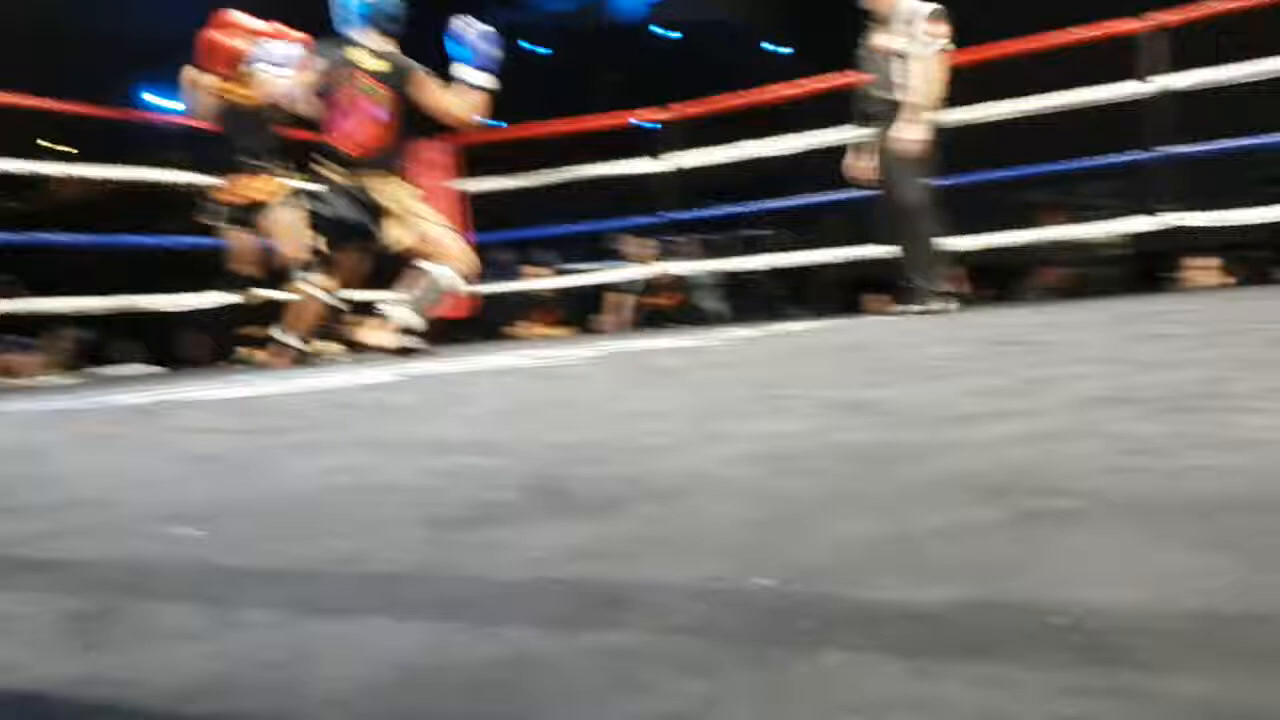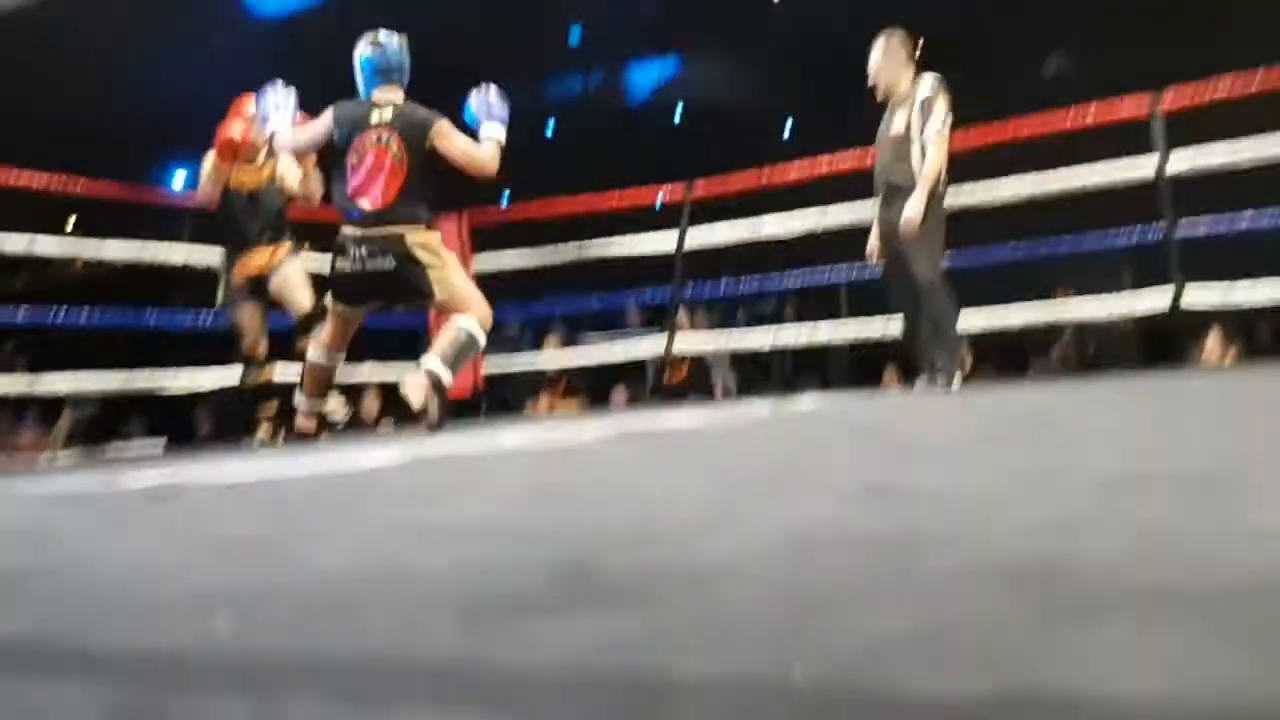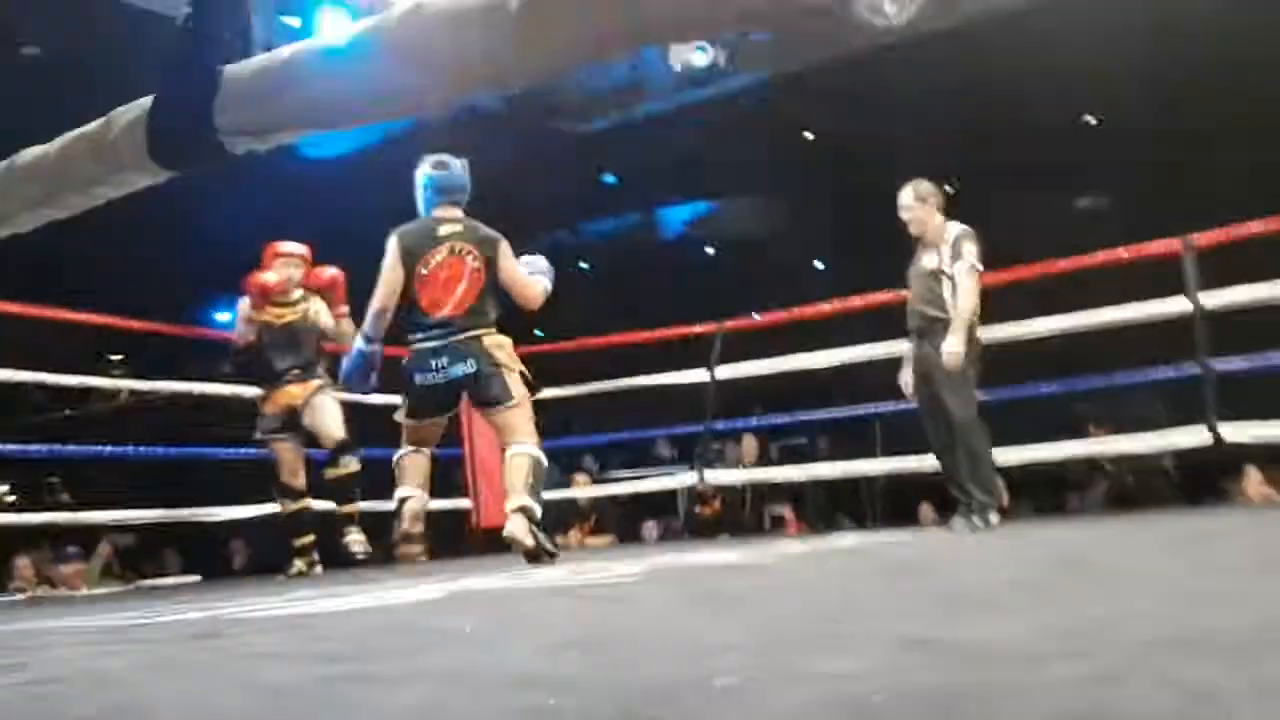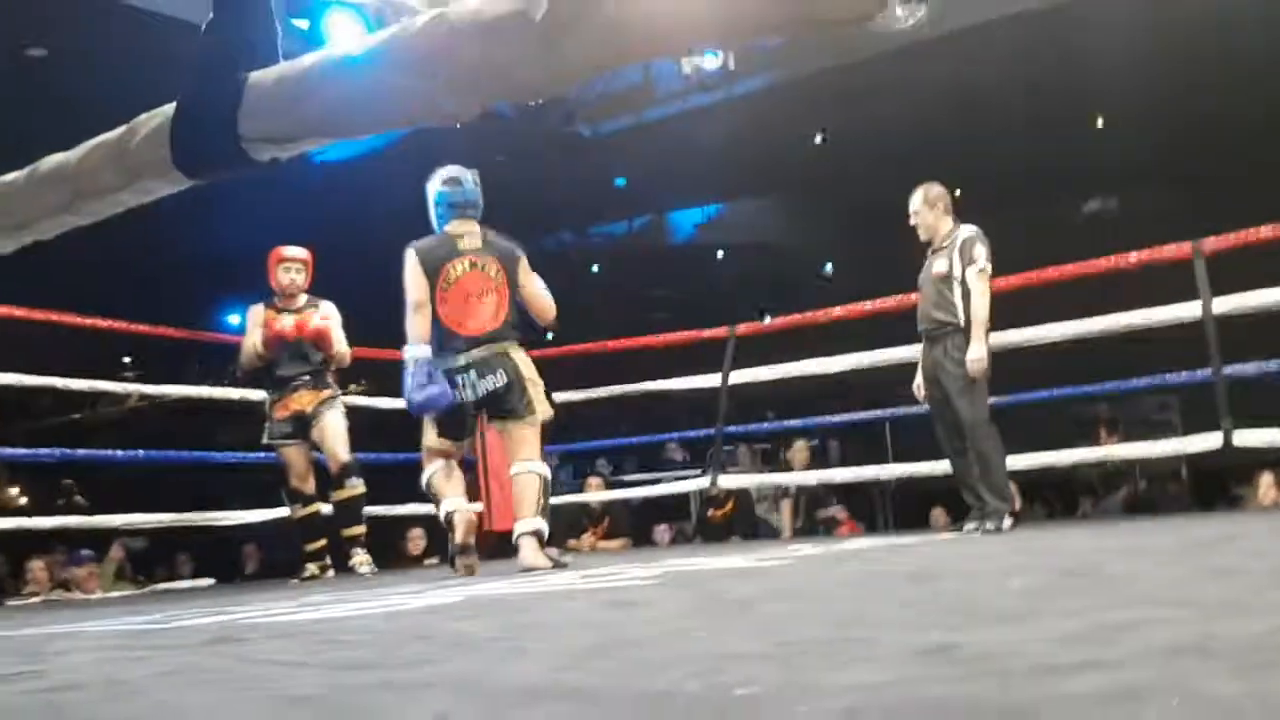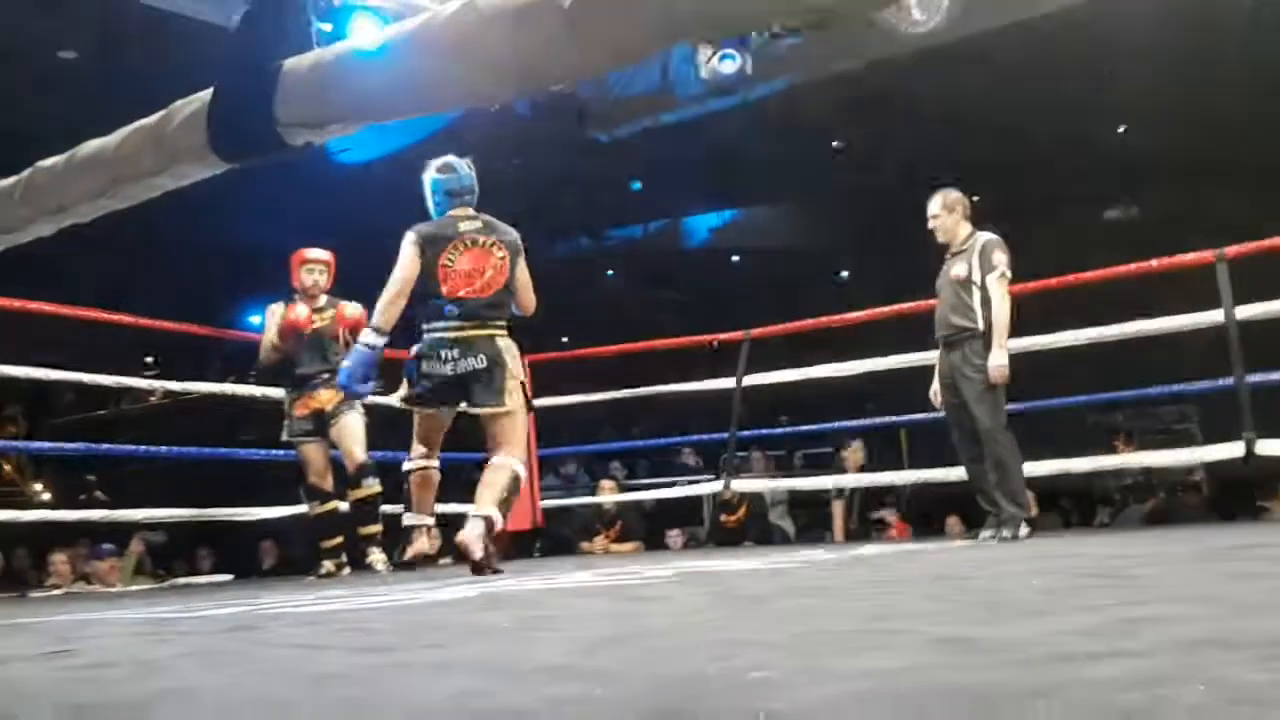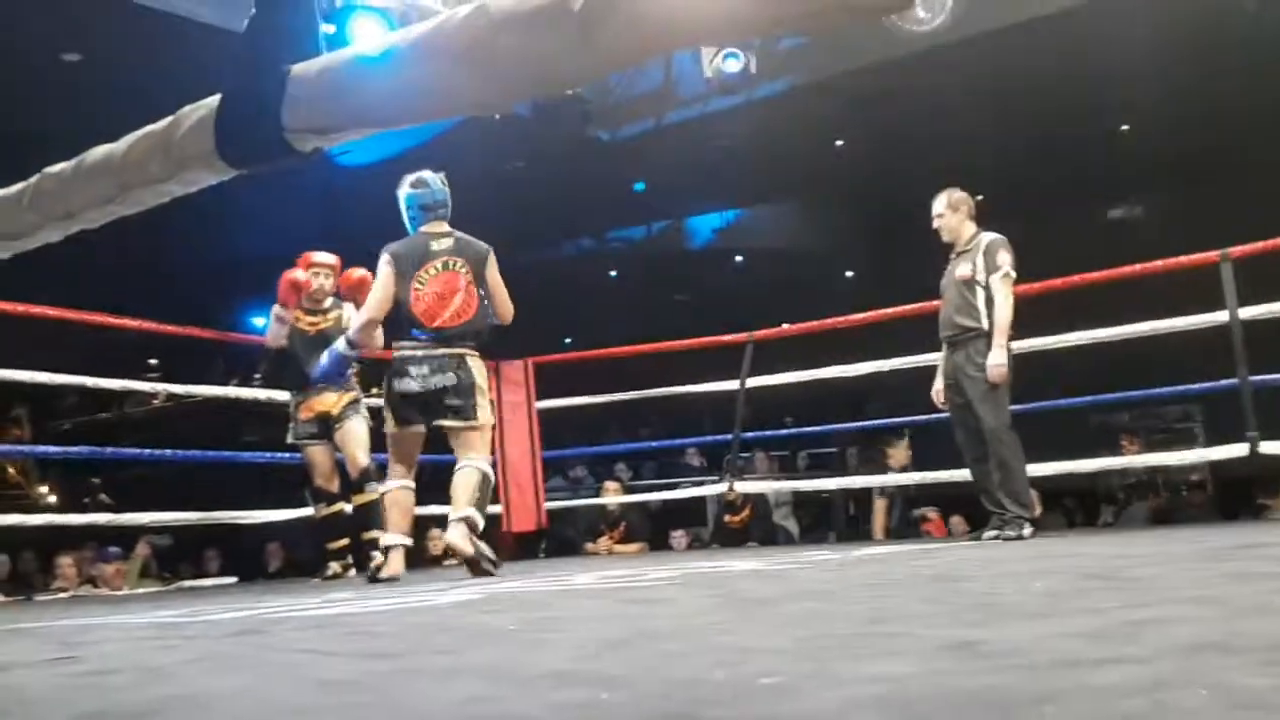
dt=0.2s
person 1, frame 1
left shoulder: (326, 60)
right shoulder: (405, 71)
left elbow: (300, 102)
right elbow: (462, 114)
right wrist: (477, 69)
left hip: (337, 189)
right hip: (379, 192)
left knee: (342, 272)
right knee: (456, 260)
left ankle: (285, 349)
right ankle: (393, 323)
person 1, frame 2
left shoulder: (342, 116)
right shoulder: (424, 123)
left elbow: (292, 144)
right elbow: (483, 163)
left wrist: (279, 120)
right wrist: (492, 127)
left hip: (356, 245)
right hip: (406, 243)
left knee: (338, 328)
right knee: (474, 313)
left ankle: (305, 414)
right ankle: (424, 381)
person 1, frame 3
left shoulder: (402, 239)
right shoulder: (490, 240)
left elbow: (384, 302)
right elbow: (530, 298)
left wrist: (363, 348)
right wrist: (540, 276)
left hip: (426, 358)
right hip: (479, 351)
left knee: (415, 443)
right knee: (522, 440)
left ankle: (413, 512)
right ankle: (520, 519)
person 1, frame 4
left shoulder: (420, 252)
right shoulder: (508, 253)
left elbow: (417, 310)
right elbow: (545, 315)
left wrist: (418, 364)
right wrist: (542, 290)
left hip: (452, 372)
right hip: (504, 364)
left knee: (438, 459)
right knee: (526, 456)
left ankle: (459, 519)
right ankle: (530, 540)
person 1, frame 5
left shoulder: (420, 237)
right shoulder: (507, 237)
left elbow: (396, 292)
right elbow: (527, 306)
left wrist: (366, 348)
left hip: (439, 351)
right hip: (490, 350)
left knee: (425, 447)
right knee: (509, 449)
left ankle: (418, 535)
right ankle: (478, 526)
person 1, frame 6
left shoulder: (396, 254)
right shoulder: (479, 252)
left elbow: (372, 314)
right elbow: (504, 315)
left wrist: (339, 353)
left hip: (407, 367)
right hip: (455, 366)
left knee: (403, 465)
right knee: (474, 457)
left ankle: (395, 554)
right ankle: (462, 529)
person 2, frame 1
right shoulder: (877, 31)
left elbow: (933, 69)
left wrist: (914, 119)
right wrist: (865, 147)
left hip: (907, 129)
right hip: (884, 130)
left knee: (911, 203)
right knee: (898, 208)
left ankle: (933, 290)
right ankle: (920, 290)
person 2, frame 2
left shoulder: (929, 93)
right shoulder: (890, 109)
left elbow: (936, 150)
left wrist: (917, 199)
right wrist: (877, 227)
left hip: (919, 207)
right hip: (893, 212)
left knee: (926, 282)
right knee: (903, 289)
left ankle: (946, 368)
right ankle: (930, 367)
person 2, frame 3
left shoulder: (958, 236)
right shoulder: (922, 251)
left elbow: (968, 286)
left wrist: (956, 335)
right wrist: (909, 360)
left hip: (950, 343)
right hip: (924, 346)
left knee: (963, 419)
right knee: (938, 429)
left ankle: (986, 504)
right ankle: (966, 504)
person 2, frame 4
left shoulder: (967, 238)
right shoulder: (932, 255)
left elbow: (979, 290)
left wrist: (978, 341)
right wrist: (922, 365)
left hip: (959, 344)
right hip: (934, 349)
left knee: (975, 423)
right knee: (950, 433)
left ankle: (999, 509)
right ankle: (979, 509)
person 2, frame 5
left shoulder: (987, 244)
right shoulder: (950, 260)
left elbow: (999, 296)
left wrist: (999, 347)
right wrist: (939, 369)
left hip: (978, 350)
right hip: (951, 356)
left knee: (992, 429)
right knee: (967, 440)
left ankle: (1015, 517)
right ankle: (995, 516)
person 2, frame 6
left shoulder: (991, 244)
right shoulder: (954, 260)
left elbow: (1003, 297)
left wrist: (998, 347)
right wrist: (941, 370)
left hip: (982, 351)
right hip: (956, 355)
left knee: (997, 429)
right knee: (971, 440)
left ankle: (1019, 516)
right ankle: (998, 516)
person 3, frame 1
left shoulder: (266, 75)
right shoulder: (201, 75)
right elbow: (201, 112)
right wrist: (218, 65)
left hip: (269, 179)
right hip: (232, 187)
left knee: (294, 258)
right knee: (243, 269)
person 3, frame 2
left shoulder: (280, 161)
right shoulder: (217, 159)
left elbow: (311, 196)
right elbow: (205, 199)
left wrist: (307, 163)
right wrist: (223, 163)
left hip: (279, 252)
right hip: (243, 261)
left knee: (307, 312)
right knee: (252, 343)
person 3, frame 3
left shoulder: (315, 303)
right shoulder: (251, 304)
left elbow: (345, 341)
right elbow: (241, 341)
left wrist: (340, 306)
right wrist: (253, 310)
left hip: (311, 385)
right hip: (275, 397)
left knee: (337, 439)
right knee: (290, 477)
left ankle: (351, 527)
right ankle: (306, 555)
person 3, frame 4
left shoulder: (323, 308)
right shoulder: (259, 312)
left elbow: (344, 358)
right elbow: (246, 363)
left wrist: (330, 347)
right wrist: (266, 344)
left hip: (321, 394)
right hip: (282, 403)
left knee: (341, 461)
right knee: (299, 481)
left ankle: (356, 549)
right ankle: (318, 559)
person 3, frame 5
left shoulder: (341, 309)
right shoulder: (279, 312)
right elbow: (266, 359)
left wrist: (361, 334)
right wrist: (282, 337)
left hip: (340, 394)
right hip: (302, 402)
left knee: (358, 461)
right knee: (317, 479)
left ankle: (373, 547)
right ankle: (334, 557)
person 3, frame 6
left shoulder: (346, 309)
right shoulder: (285, 310)
left elbow: (372, 344)
right elbow: (273, 343)
right wrist: (285, 308)
left hip: (344, 397)
right hip: (307, 406)
left knee: (361, 466)
right knee: (323, 481)
left ankle: (375, 550)
right ankle: (340, 559)
